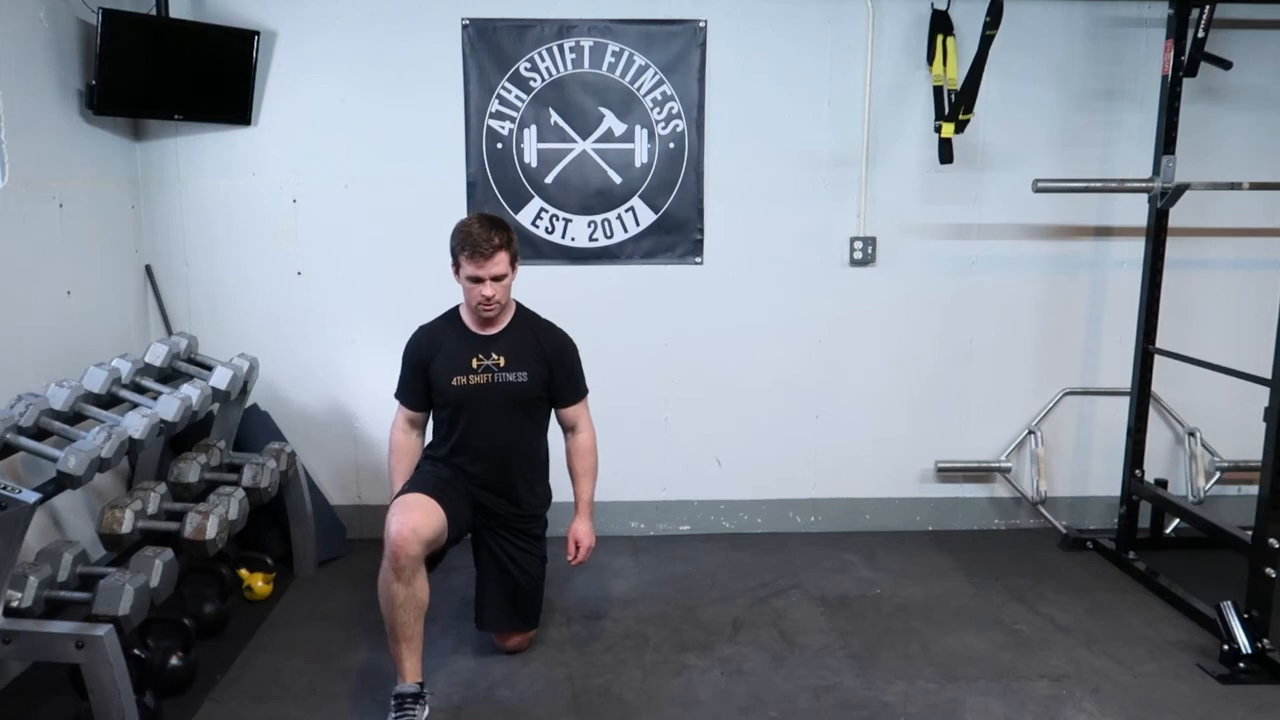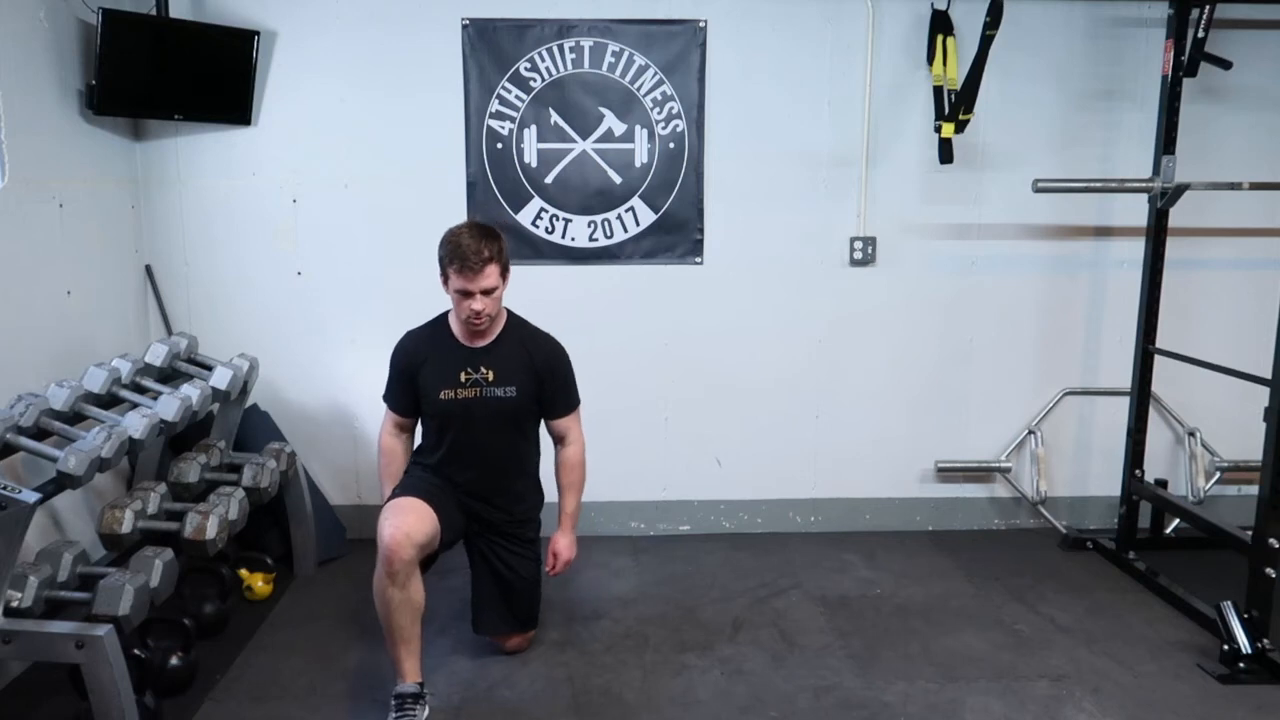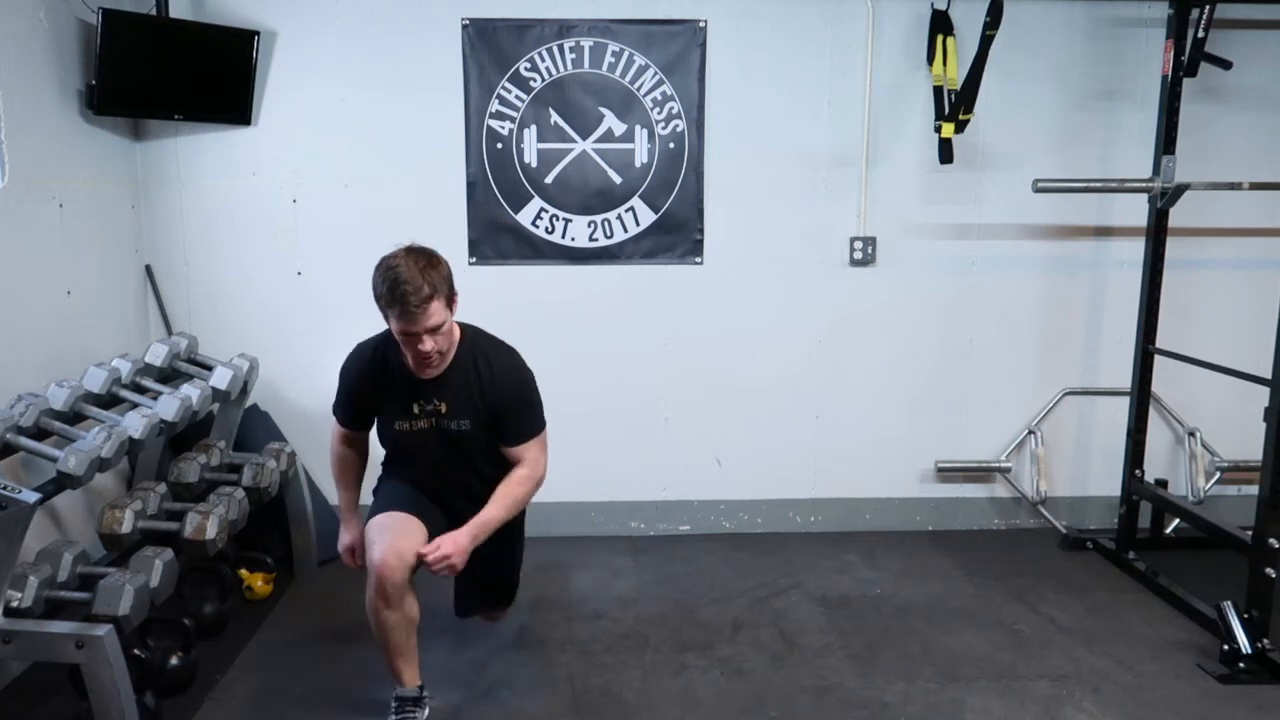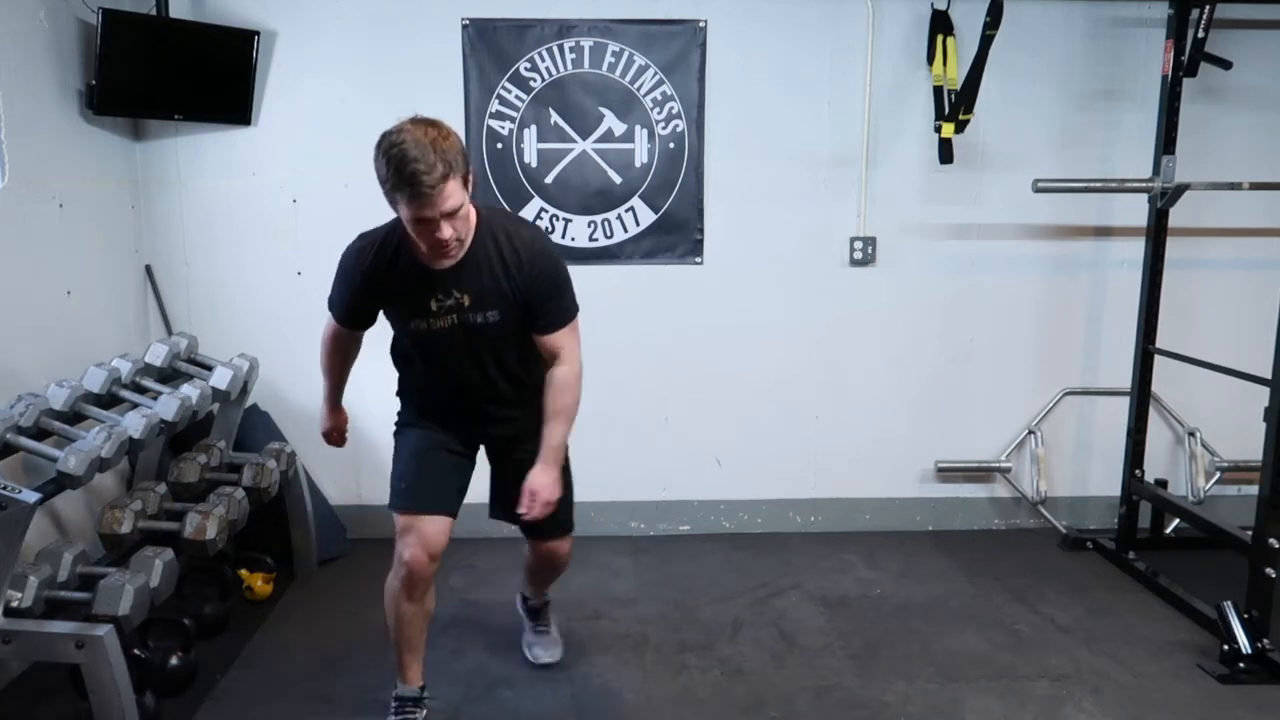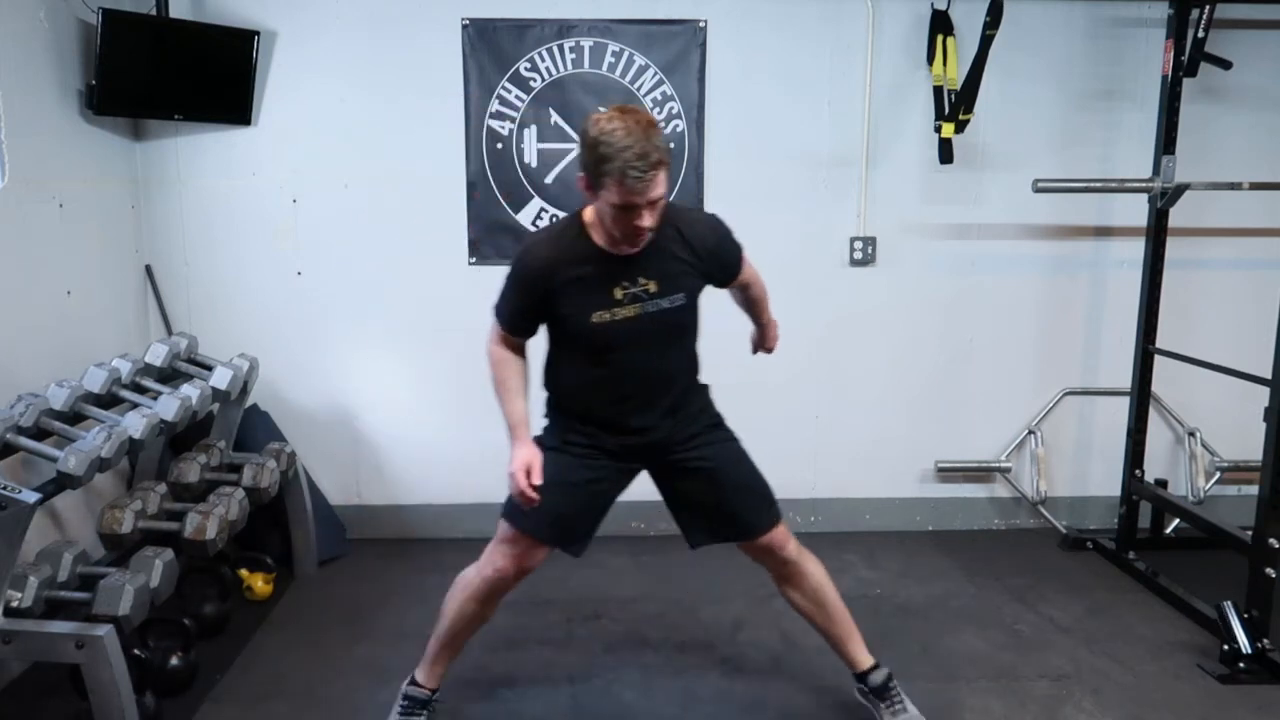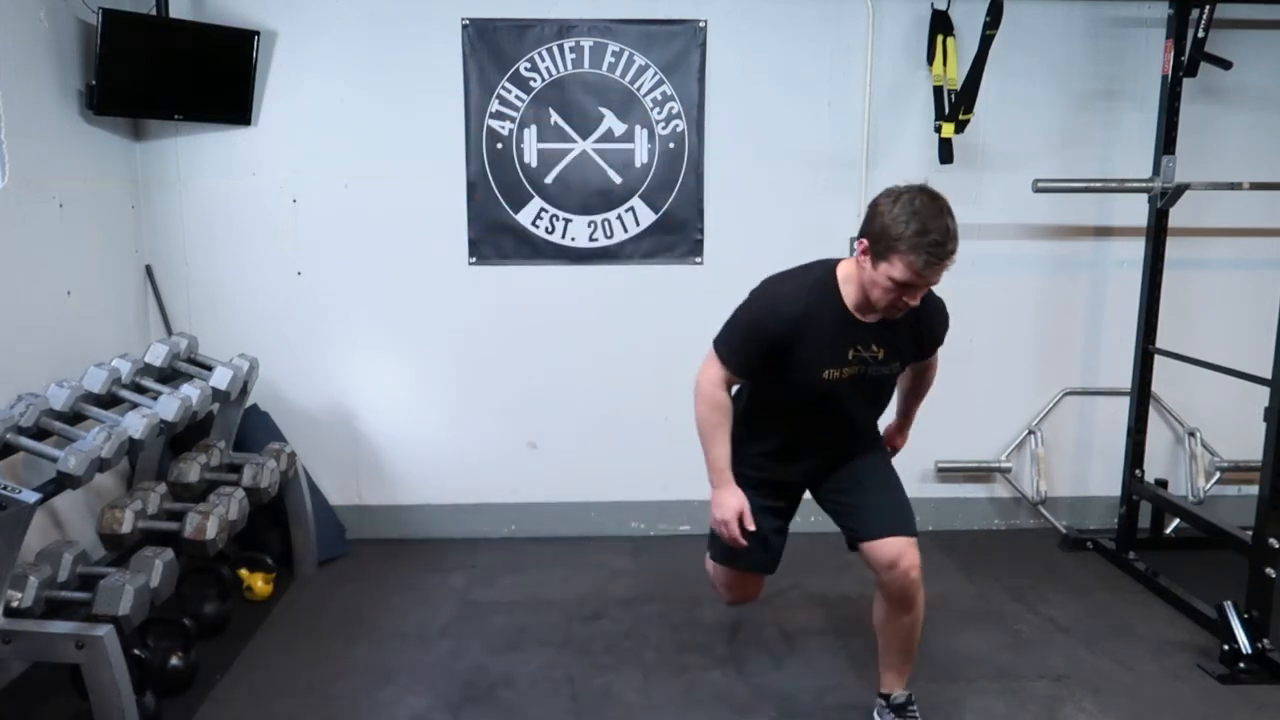
dt=0.4s
person 1, frame 1
left shoulder: (551, 343)
right shoulder: (428, 342)
left elbow: (578, 428)
right elbow: (408, 427)
left wrist: (584, 514)
right wrist: (399, 505)
left hip: (519, 501)
right hip: (447, 478)
left knee: (514, 639)
right knee: (400, 539)
left ankle: (490, 571)
person 1, frame 2
left shoulder: (542, 352)
right shoulder: (415, 349)
left elbow: (568, 440)
right elbow: (396, 431)
left wrist: (566, 527)
right wrist: (391, 509)
left hip: (511, 505)
right hip: (437, 484)
left knee: (513, 641)
right knee: (394, 543)
left ankle: (486, 571)
person 1, frame 3
left shoulder: (502, 369)
right shoulder: (365, 366)
left elbow: (530, 465)
right elbow: (348, 441)
left wrist: (470, 536)
right wrist: (349, 520)
left hip: (486, 501)
right hip: (410, 488)
left knee: (491, 609)
right knee: (385, 564)
left ankle: (480, 588)
person 1, frame 4
left shoulder: (526, 249)
right shoulder: (369, 261)
left elbow: (563, 360)
right elbow: (341, 335)
left wrist: (549, 461)
right wrist: (332, 406)
left hip: (517, 412)
right hip: (432, 418)
left knee: (553, 547)
right knee: (417, 557)
left ankle: (534, 602)
person 1, frame 5
left shoulder: (698, 235)
right shoulder: (545, 261)
left elbow: (743, 279)
right elbow: (507, 344)
left wrist: (765, 323)
right wrist: (521, 439)
left hip: (685, 422)
right hip: (584, 433)
left knee: (778, 549)
right knee: (505, 563)
person 1, frame 6
left shoulder: (927, 316)
right shoulder: (784, 302)
right elbow: (713, 382)
left wrist: (904, 423)
right wrist: (723, 484)
left hip: (851, 449)
right hip: (762, 452)
left knee: (902, 568)
right knee: (736, 588)
right ankle: (733, 557)
